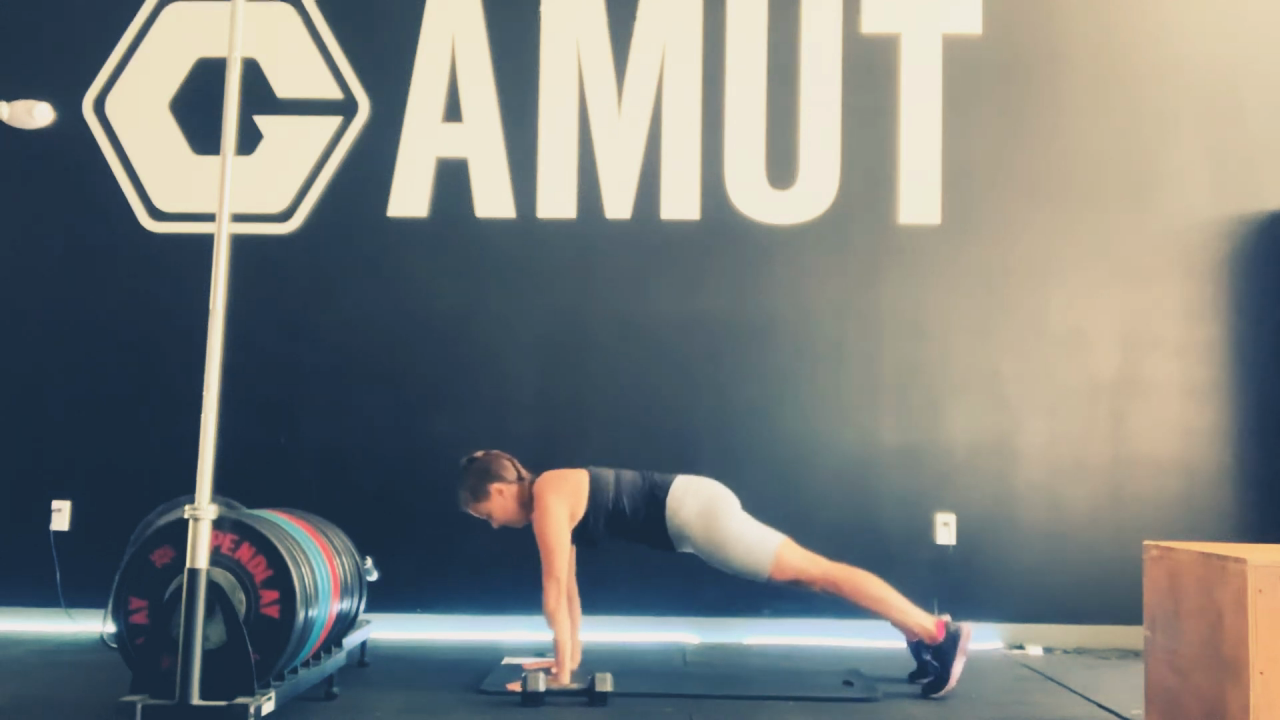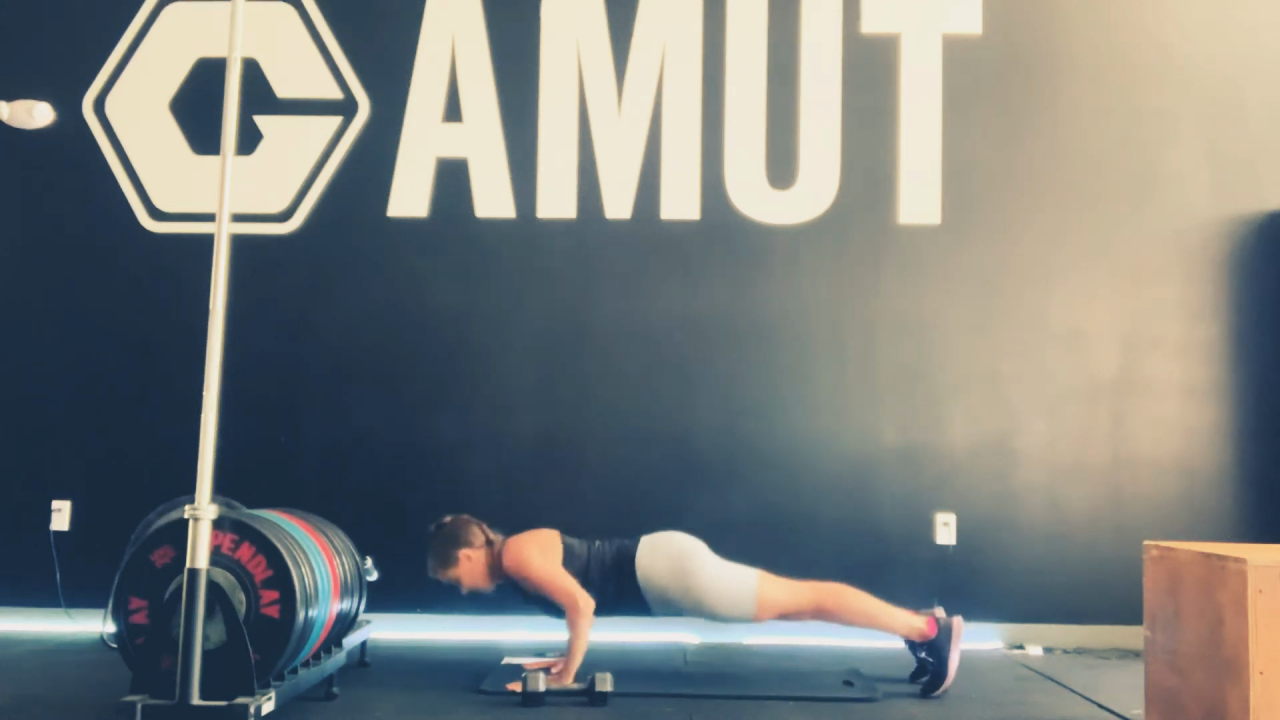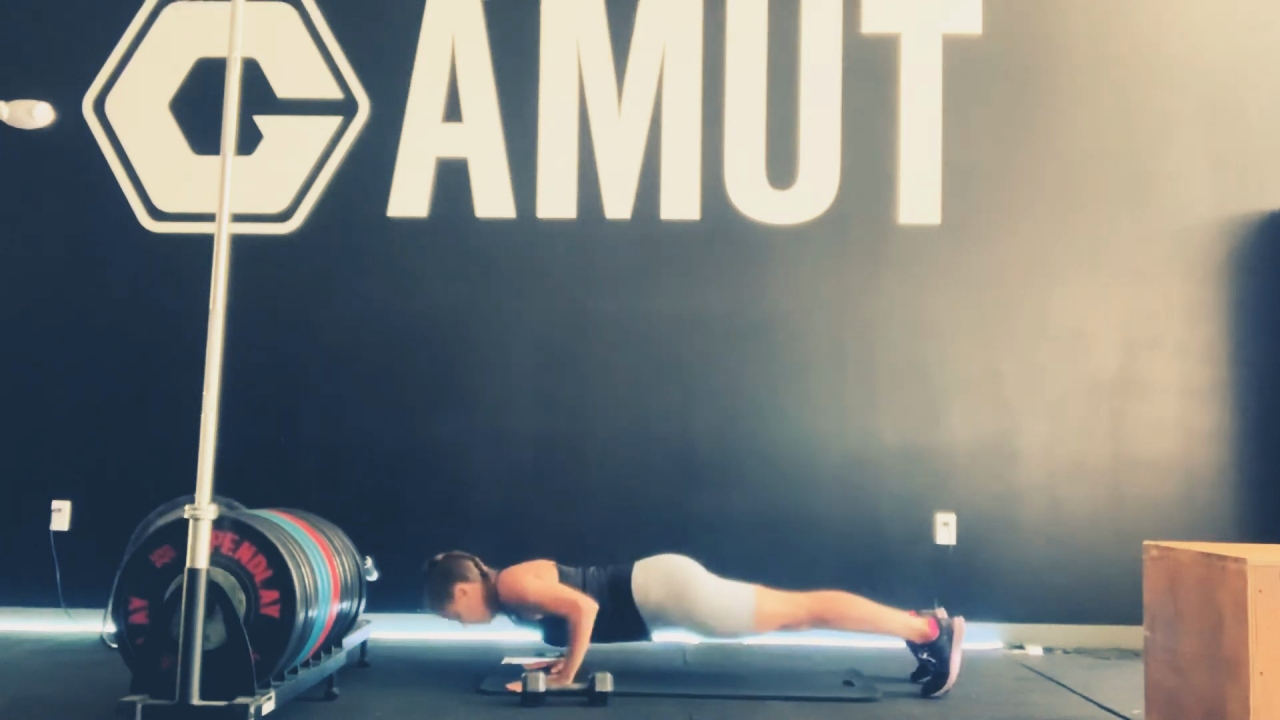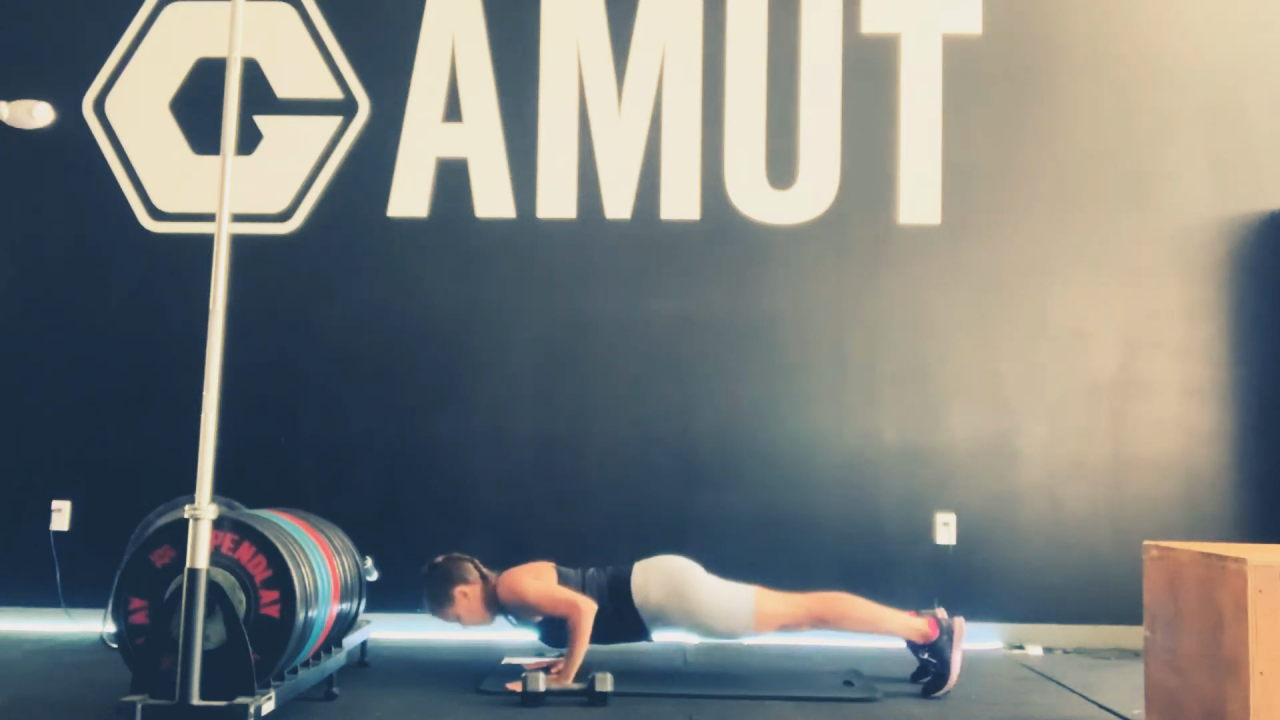
dt=0.5s
person 1, frame 1
left shoulder: (545, 498)
right shoulder: (553, 496)
left elbow: (555, 591)
right elbow: (568, 584)
left wrist: (563, 668)
right wrist: (572, 651)
left hip: (691, 511)
right hip: (684, 509)
left knee: (814, 573)
right knee: (809, 574)
left ankle: (938, 633)
right ankle: (922, 636)
person 1, frame 2
left shoulder: (515, 556)
right shoulder: (525, 548)
left elbow: (581, 604)
right elbow: (579, 595)
left wrist: (569, 670)
right wrist: (569, 654)
left hip: (666, 570)
right hip: (660, 564)
left knee: (802, 600)
right knee: (795, 601)
left ankle: (929, 630)
right ankle: (919, 625)
person 1, frame 3
left shoulder: (510, 586)
right shoulder: (520, 579)
left elbow: (583, 608)
left wrist: (569, 671)
right wrist: (565, 653)
left hip: (664, 590)
right hip: (658, 585)
left knee: (800, 610)
right knee: (794, 613)
left ankle: (931, 630)
right ankle: (919, 627)
person 1, frame 4
left shoulder: (510, 587)
right shoulder: (519, 581)
left elbow: (583, 608)
left wrist: (569, 671)
right wrist: (564, 654)
left hip: (663, 590)
right hip: (657, 584)
left knee: (799, 612)
right knee: (794, 614)
left ankle: (931, 631)
right ankle: (919, 626)
